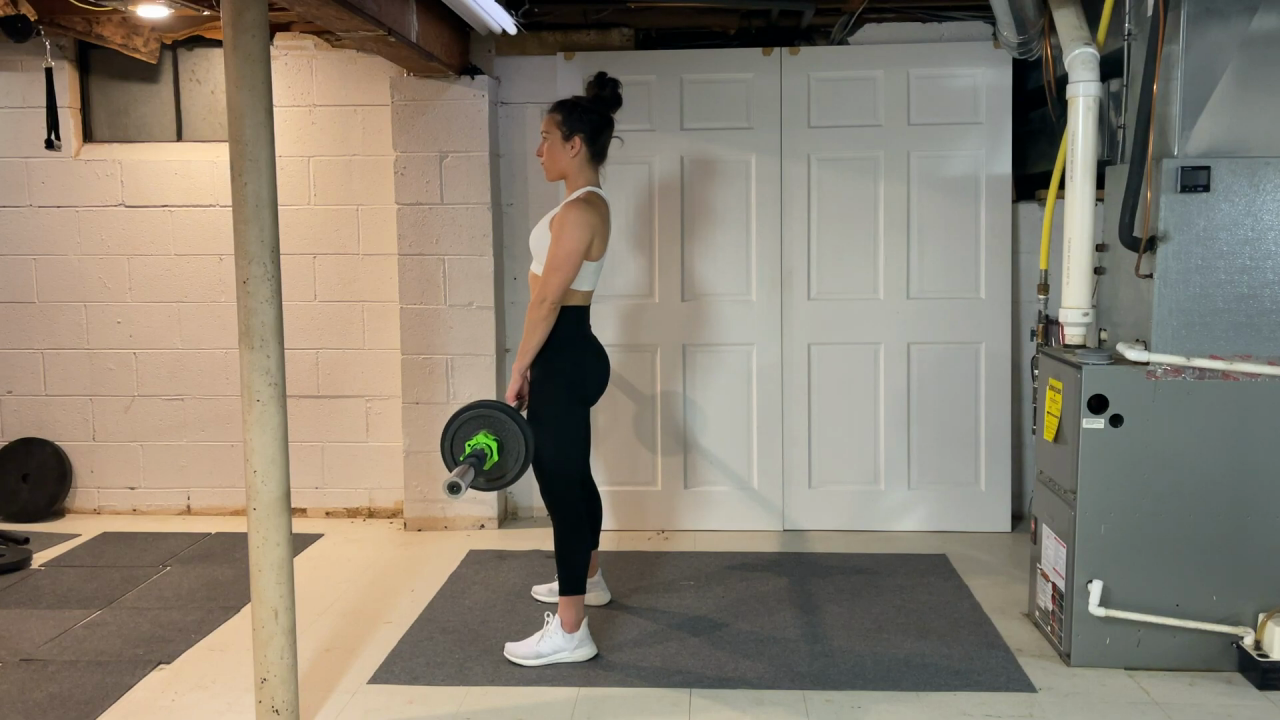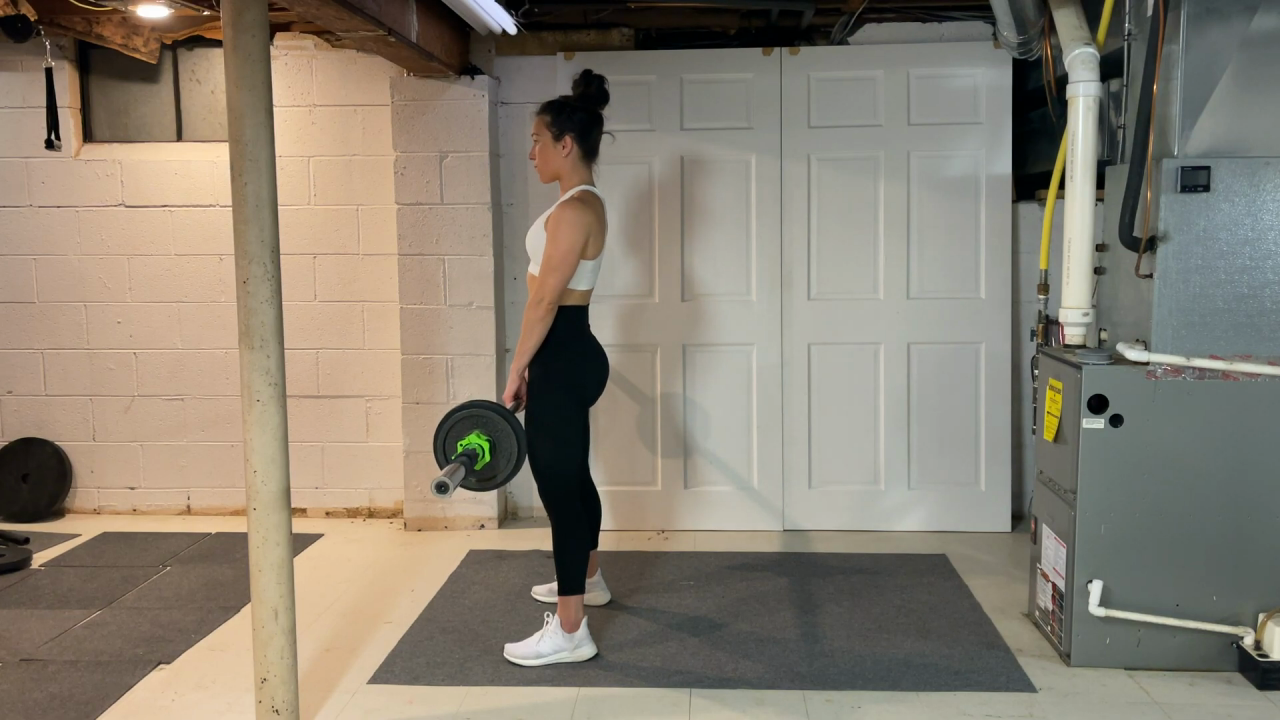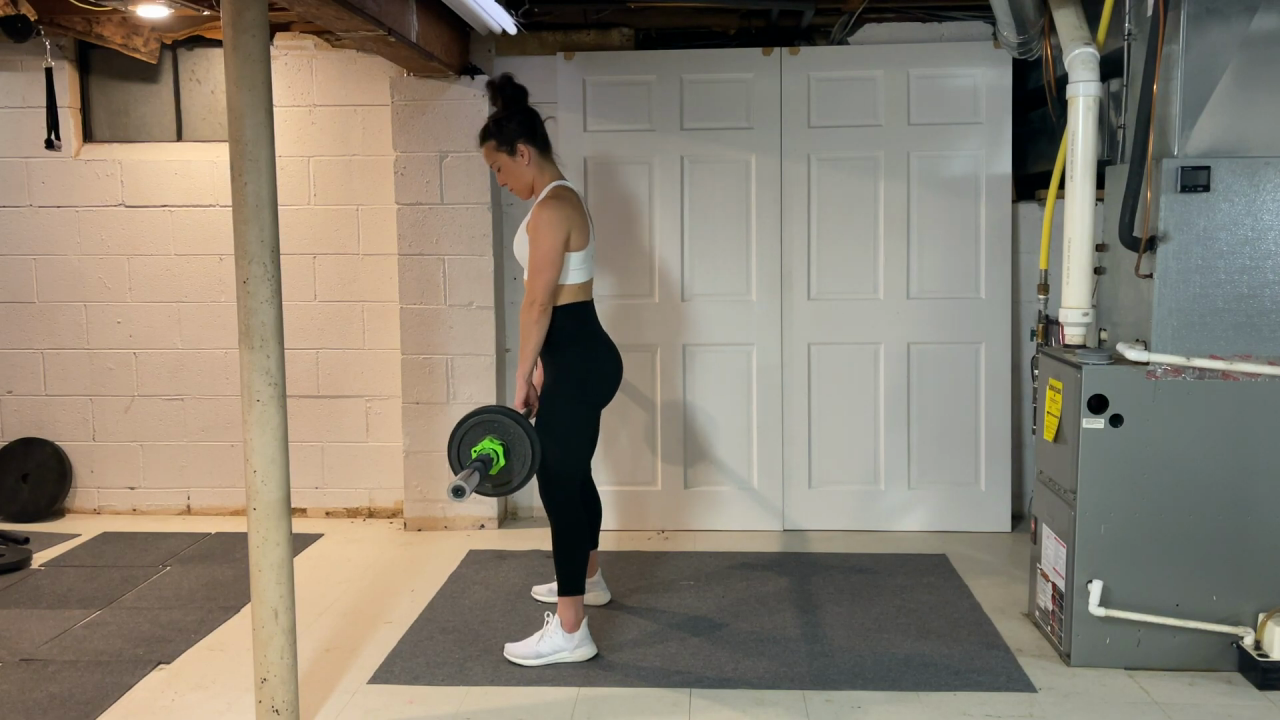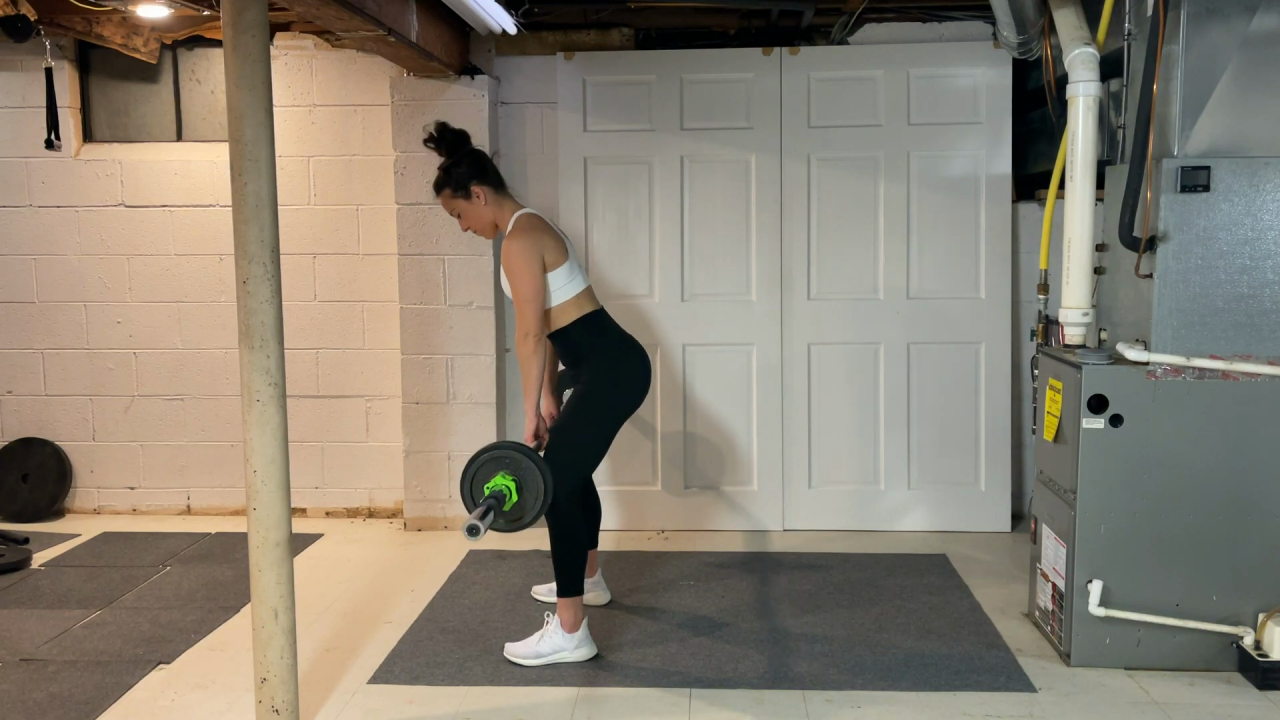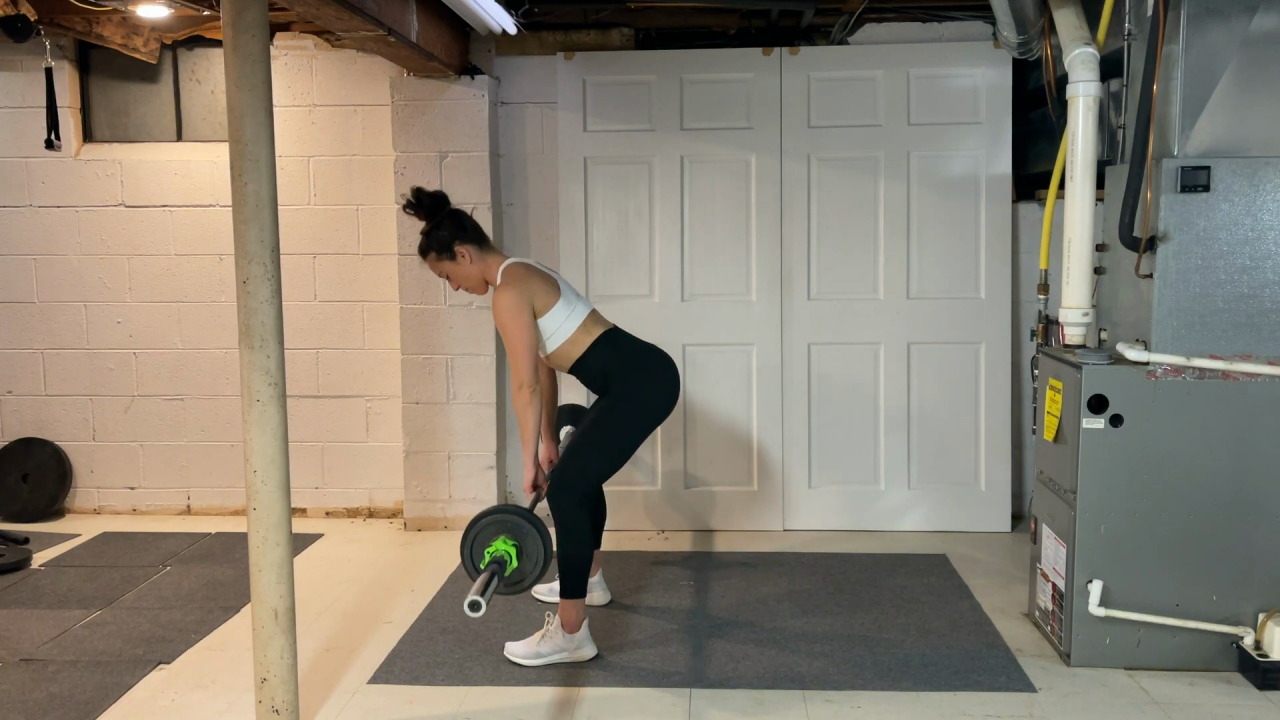
dt=0.4s
person 1, frame 1
left shoulder: (580, 210)
right shoulder: (585, 204)
left elbow: (547, 300)
left wrist: (518, 372)
right wrist: (534, 365)
left hip: (563, 362)
right hip: (569, 356)
left knee: (560, 486)
right knee: (572, 478)
left ankle: (570, 632)
right ankle: (587, 579)
person 1, frame 2
left shoulder: (574, 210)
right shoulder: (581, 203)
left elbow: (544, 300)
left wrist: (516, 373)
right wrist: (531, 365)
left hip: (562, 361)
right hip: (570, 356)
left knee: (558, 487)
right knee: (571, 477)
left ankle: (570, 632)
right ankle: (588, 578)
person 1, frame 3
left shoulder: (551, 207)
right shoulder: (560, 201)
left elbow: (538, 302)
left wrist: (523, 377)
right wrist: (543, 368)
left hip: (578, 362)
right hip: (582, 356)
left knee: (559, 484)
right knee: (572, 475)
left ankle: (570, 632)
right ankle: (588, 578)
person 1, frame 4
left shoulder: (519, 240)
right shoulder: (532, 228)
left elbow: (530, 335)
left wrist: (531, 413)
right wrist: (549, 399)
left hip: (609, 370)
right hip: (610, 364)
left knee: (556, 485)
right knee: (569, 472)
left ankle: (570, 633)
right ankle: (588, 579)
person 1, frame 5
left shoulder: (508, 290)
right shoulder: (523, 274)
left elbow: (525, 386)
right elbow: (544, 369)
left wrist: (530, 461)
right wrist: (548, 441)
left hip: (638, 384)
right hip: (639, 375)
left knee: (566, 489)
right knee: (577, 475)
left ankle: (571, 634)
right ankle: (589, 578)
